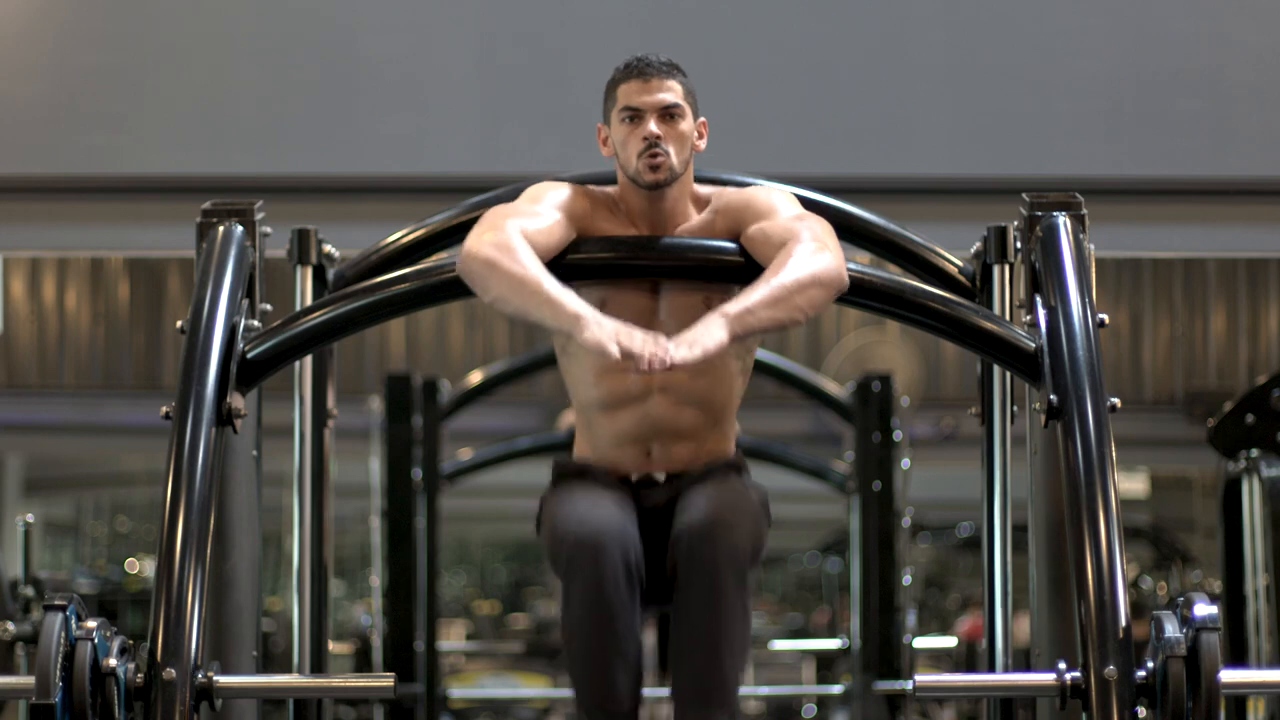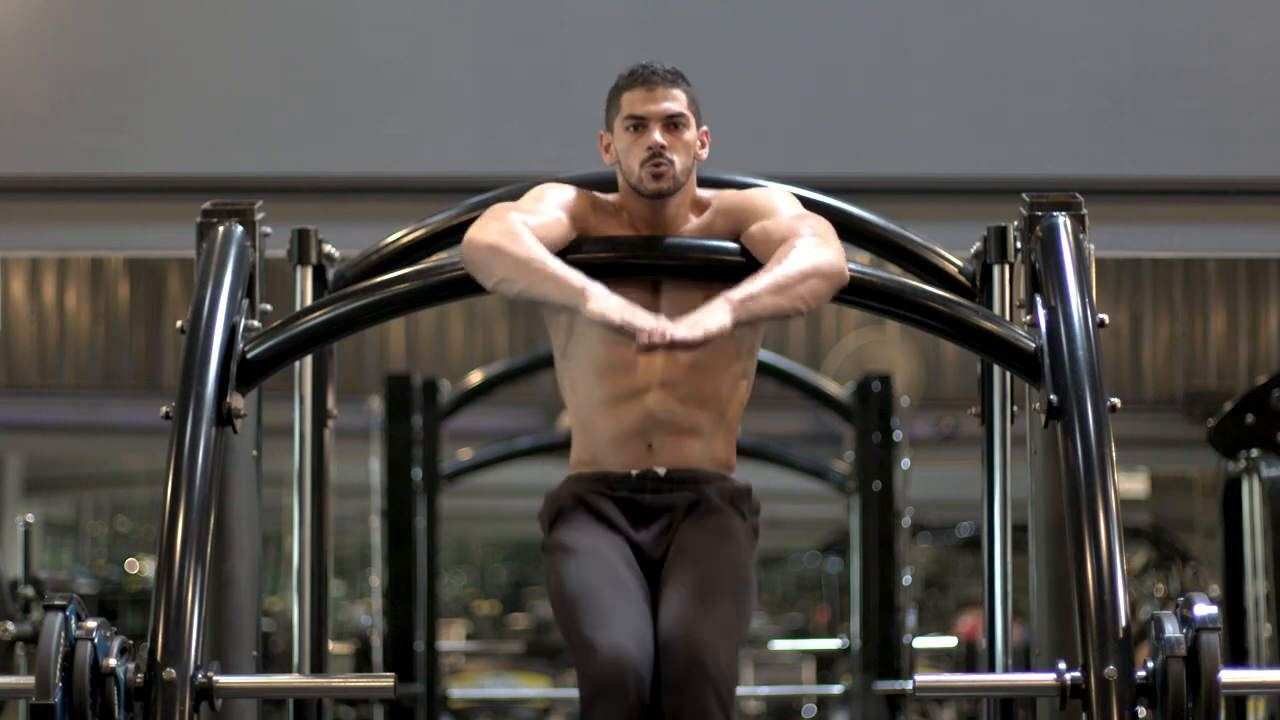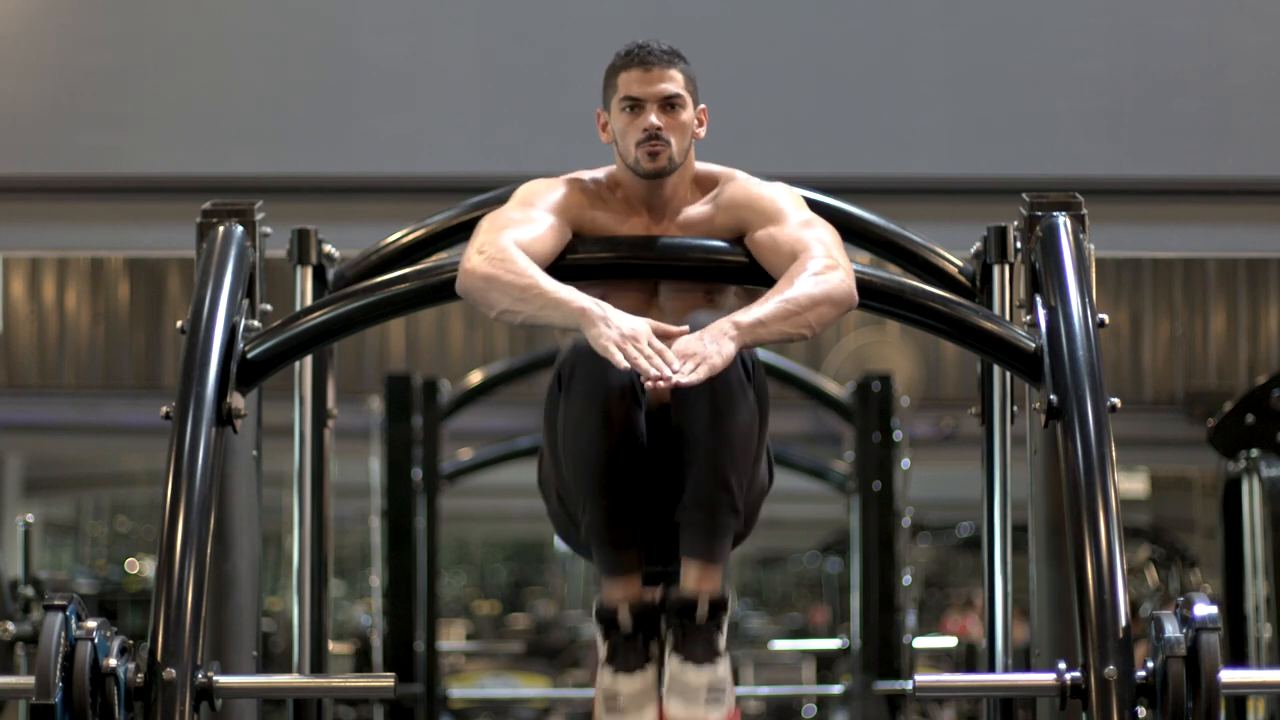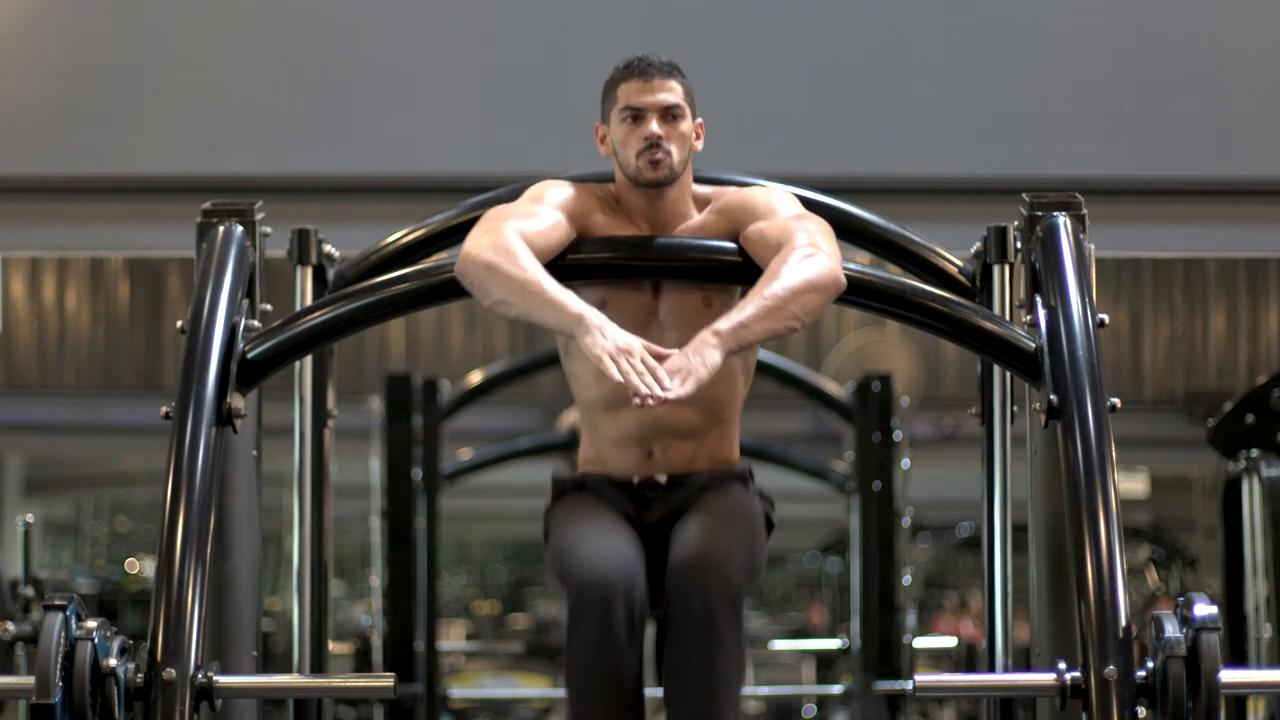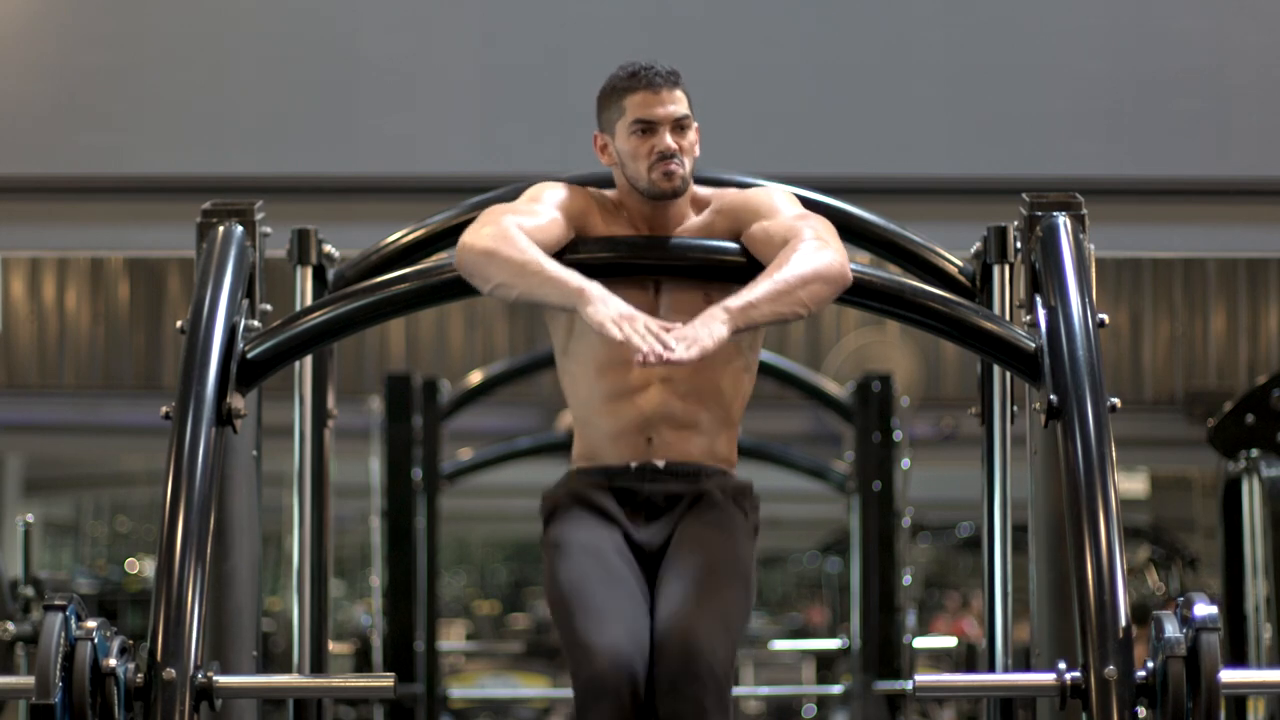
dt=0.7s
person 1, frame 1
left shoulder: (747, 209)
right shoulder: (565, 207)
left elbow: (823, 265)
right elbow: (483, 253)
left wrist: (719, 324)
right wrist: (587, 320)
left hip: (706, 497)
right hip: (598, 498)
left knee: (714, 532)
right knee: (594, 540)
person 1, frame 2
left shoulder: (745, 212)
right shoulder: (570, 212)
left elbow: (825, 261)
right elbow: (484, 244)
left wrist: (724, 311)
right wrist: (593, 296)
left hip: (707, 508)
right hip: (594, 507)
person 1, frame 3
left shoulder: (746, 200)
right shoulder: (564, 199)
left elbow: (834, 282)
right elbow: (479, 271)
left wrist: (729, 331)
right wrist: (595, 314)
left hip: (712, 479)
right hip: (602, 478)
left knee: (725, 371)
right knee: (587, 368)
left ankle: (699, 615)
right ankle: (624, 618)
person 1, frame 4
left shoulder: (745, 212)
right shoulder: (570, 209)
left elbow: (821, 270)
right elbow: (480, 258)
left wrist: (715, 342)
right wrist: (588, 323)
left hip: (713, 501)
right hip: (600, 502)
left knee: (704, 572)
right knee: (601, 588)
person 1, frame 5
left shoulder: (745, 215)
right shoulder: (567, 214)
left elbow: (828, 261)
right elbow: (478, 248)
left wrist: (720, 317)
right wrist: (590, 296)
left hip: (710, 504)
right hip: (593, 504)
left knee: (691, 657)
right knee: (609, 667)
